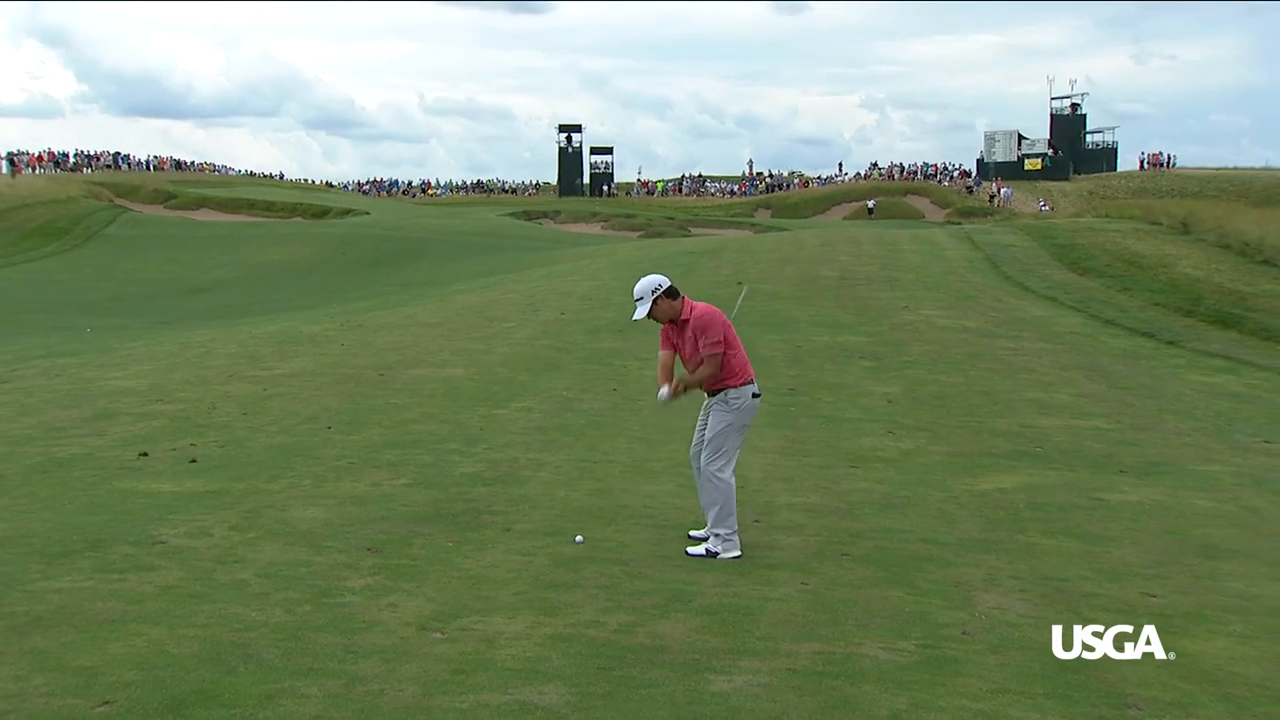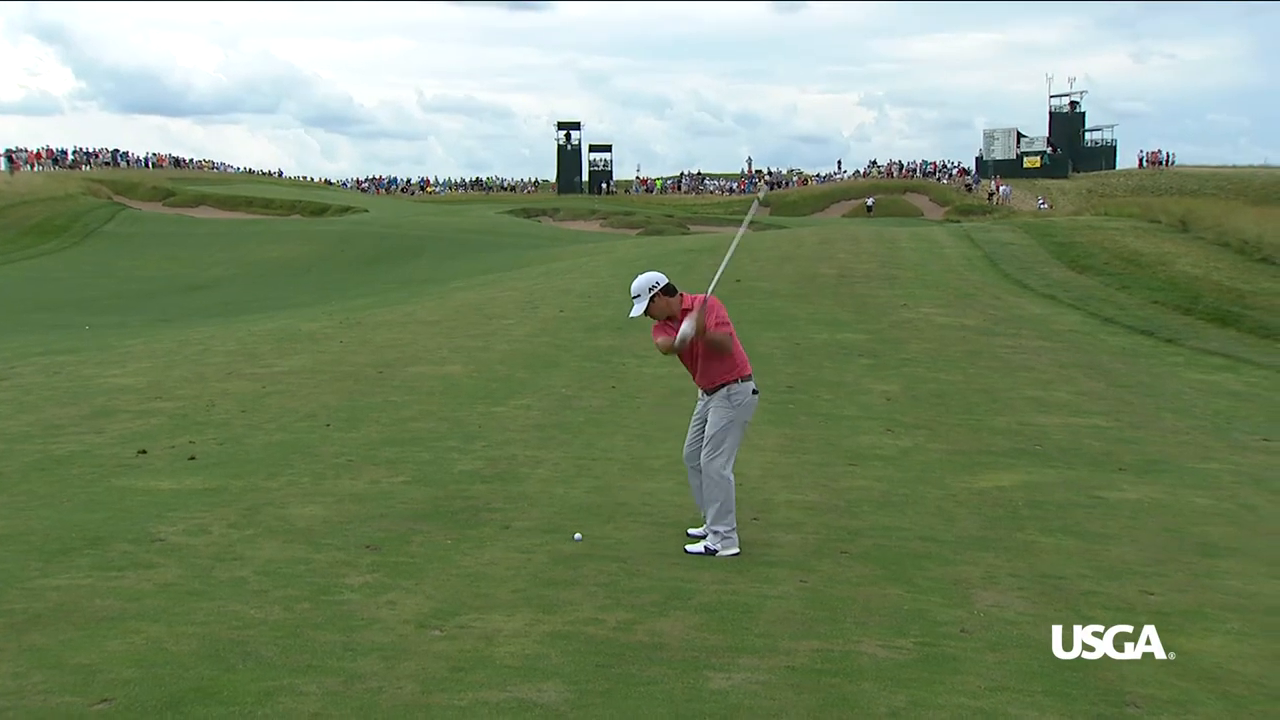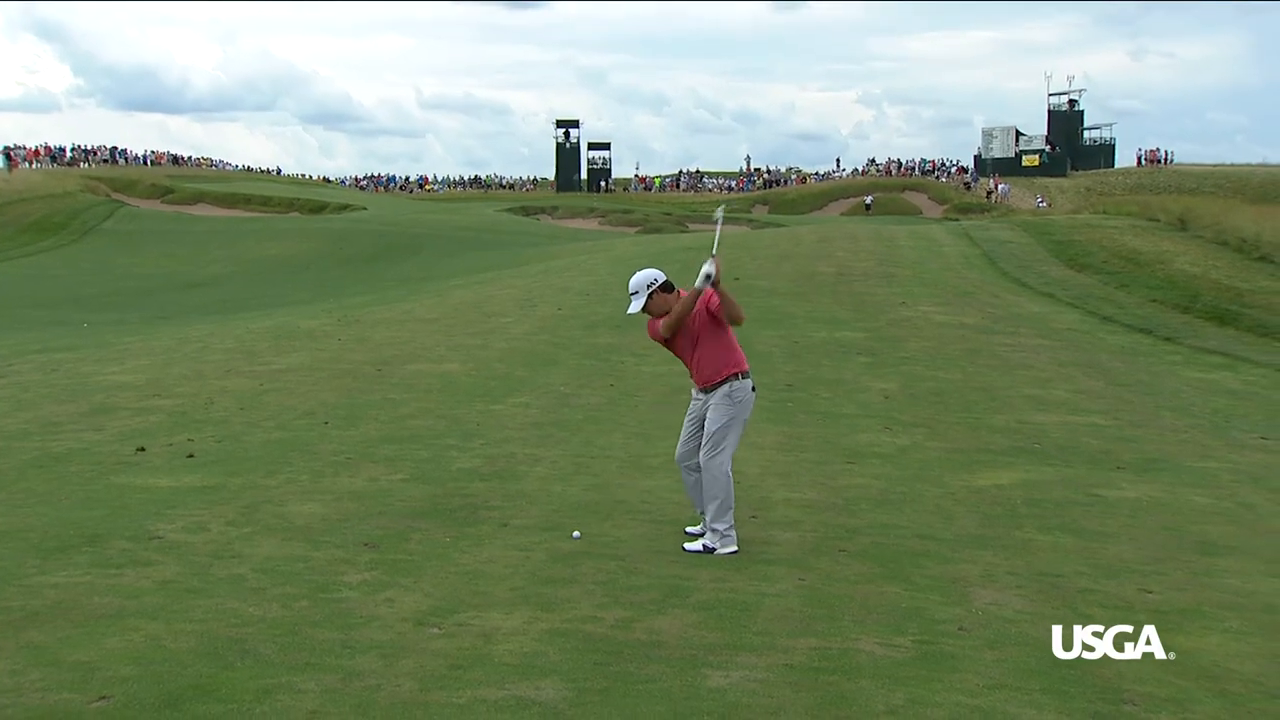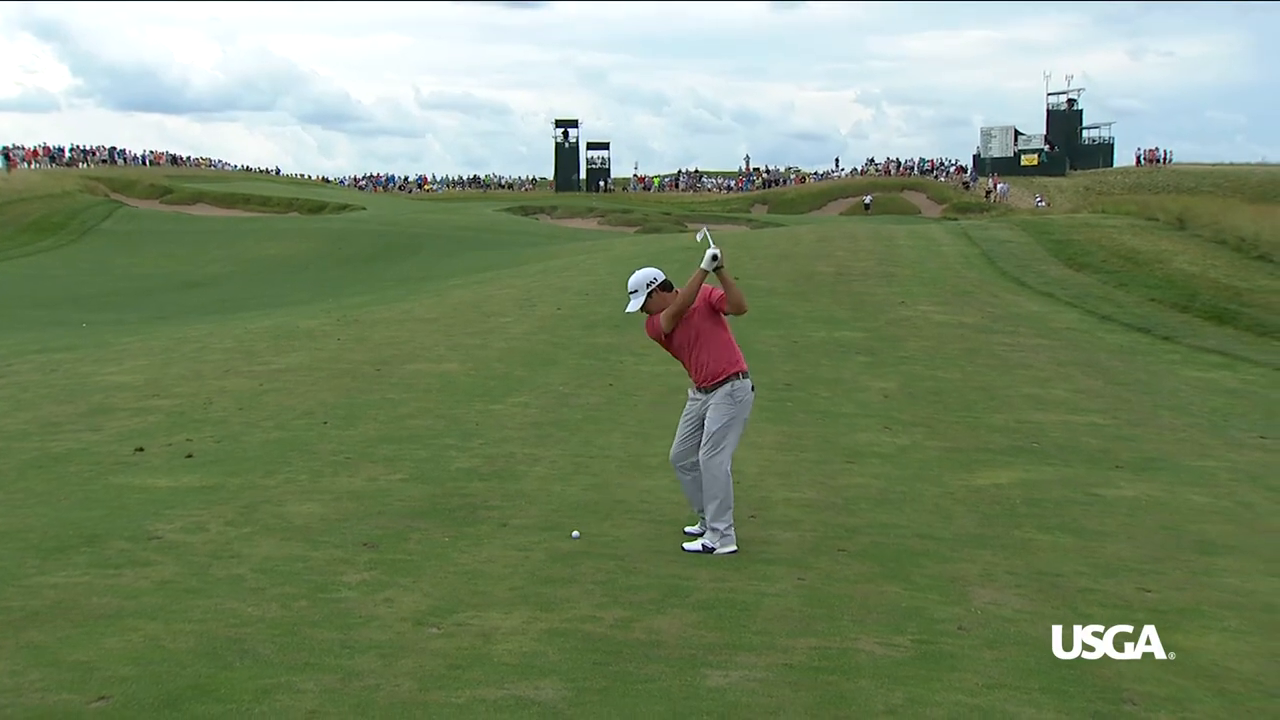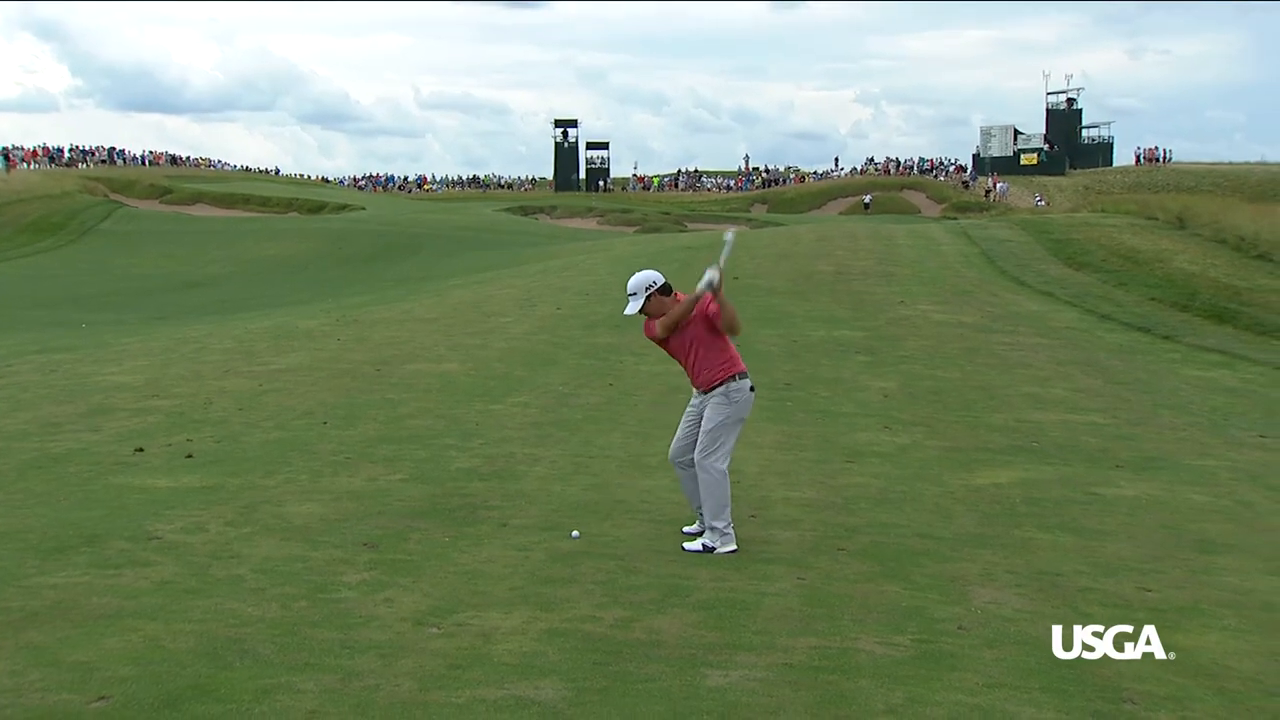
dt=0.1s
person 1, frame 1
left shoulder: (704, 315)
right shoulder: (668, 329)
left elbow: (712, 369)
right elbow: (665, 360)
left wrist: (683, 386)
right wrist: (665, 388)
left hip: (735, 397)
right hip: (715, 396)
left knee: (714, 466)
right knee: (701, 460)
left ankle: (725, 542)
right ankle: (716, 527)
person 1, frame 2
left shoulder: (706, 304)
right shoulder: (661, 326)
left elbow: (727, 346)
right elbow: (666, 347)
left wrist: (701, 329)
right wrist: (684, 334)
left hip: (733, 393)
right hip: (709, 395)
left knee: (714, 464)
right knee: (694, 458)
left ankle: (724, 540)
right ankle: (715, 525)
person 1, frame 3
left shoulder: (706, 297)
right shoulder: (655, 326)
left elbow: (737, 318)
right elbow: (673, 323)
left wrist: (715, 283)
right wrist: (699, 285)
left hip: (732, 391)
right hip: (703, 394)
left knee: (713, 462)
right knee: (687, 459)
left ankle: (722, 538)
right ankle: (711, 522)
person 1, frame 4
left shoulder: (705, 294)
right shoulder: (654, 324)
left elbow: (740, 307)
right elbow: (676, 311)
left wrist: (720, 270)
right wrist: (703, 269)
left hip: (731, 390)
right hip: (701, 394)
left knee: (713, 461)
right knee: (682, 458)
left ankle: (721, 537)
right ankle: (710, 520)
person 1, frame 5
left shoulder: (704, 303)
right shoulder: (652, 327)
left elbow: (733, 328)
right elbow: (673, 321)
left wrist: (717, 292)
right wrist: (700, 291)
left hip: (729, 392)
right hip: (704, 394)
left knee: (708, 461)
right knee: (680, 456)
left ankle: (720, 537)
right ankle: (709, 520)
